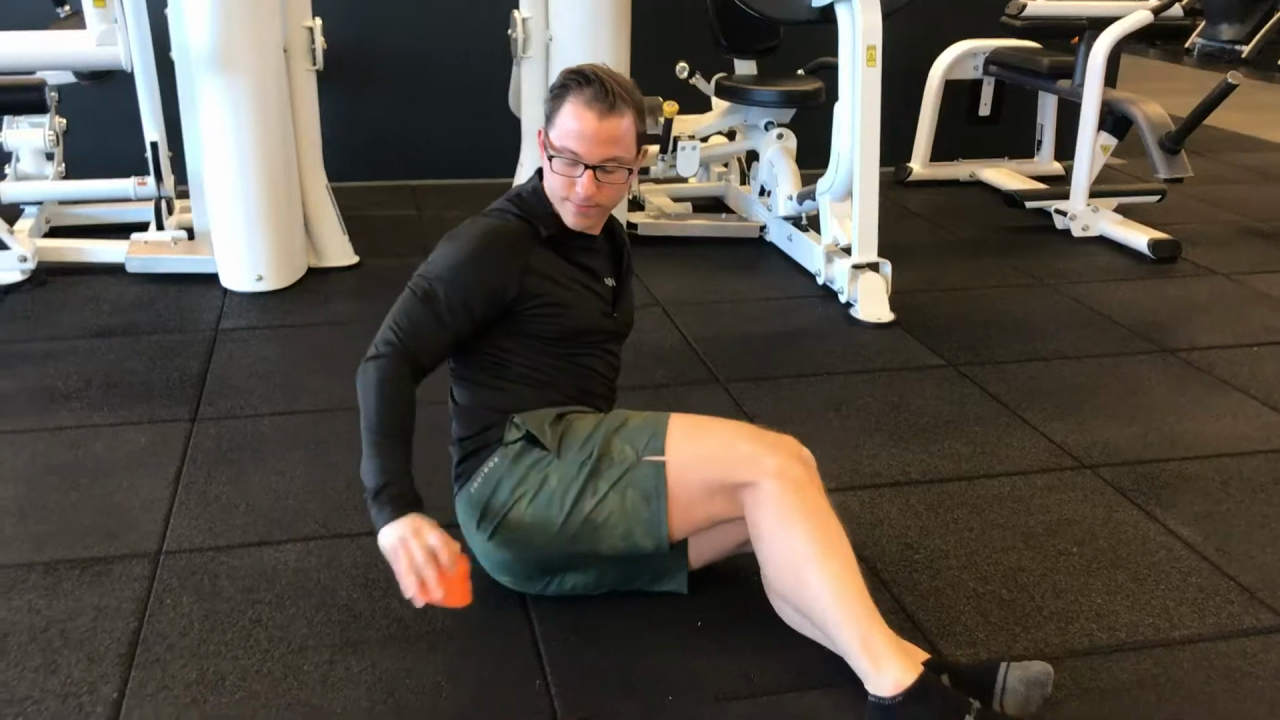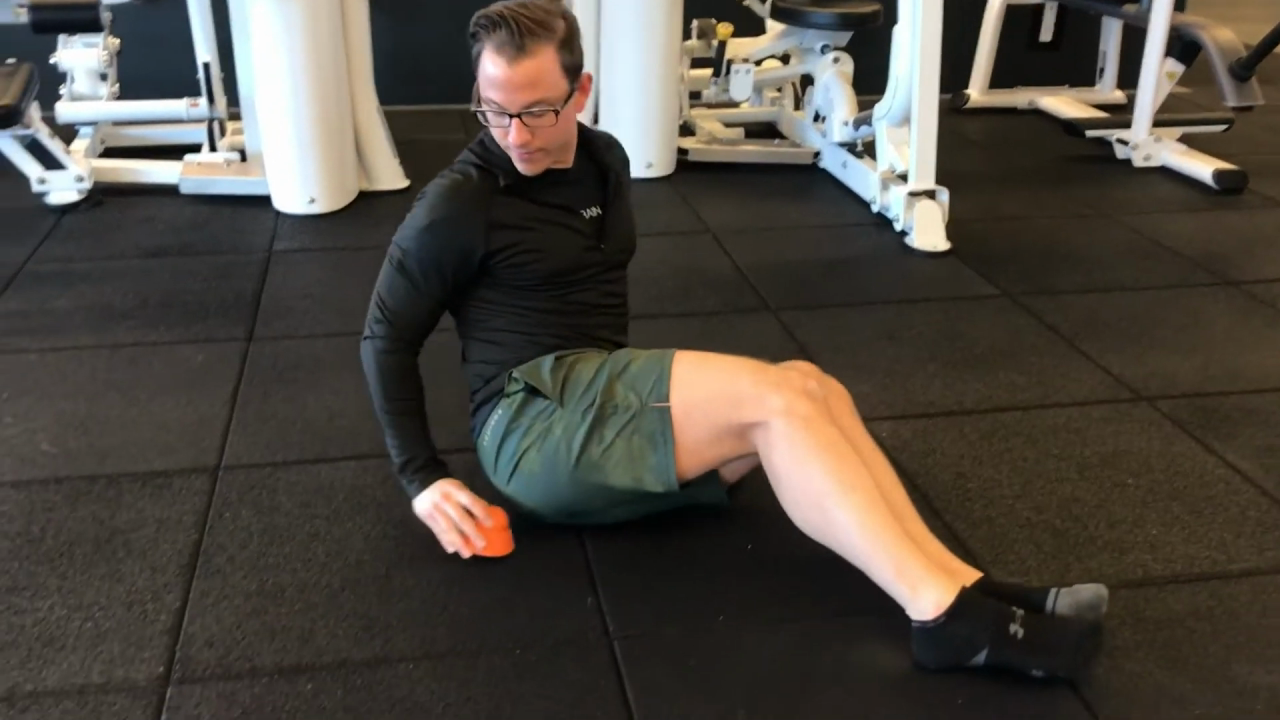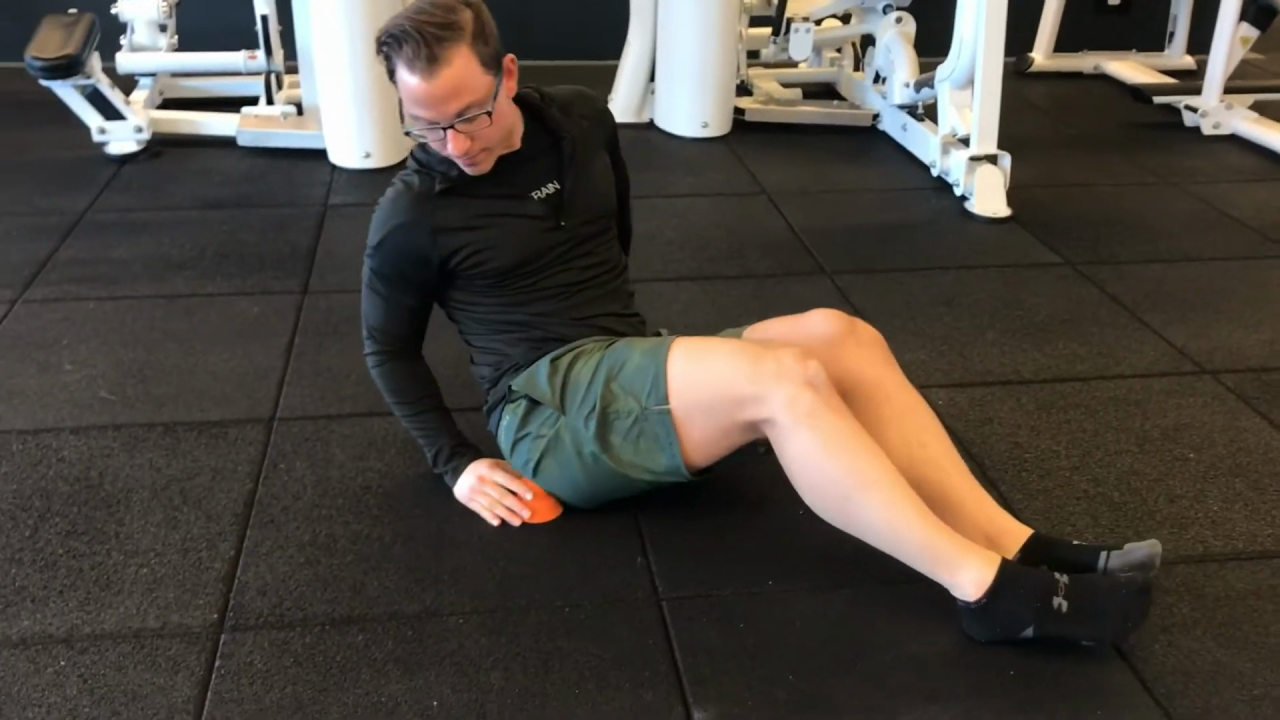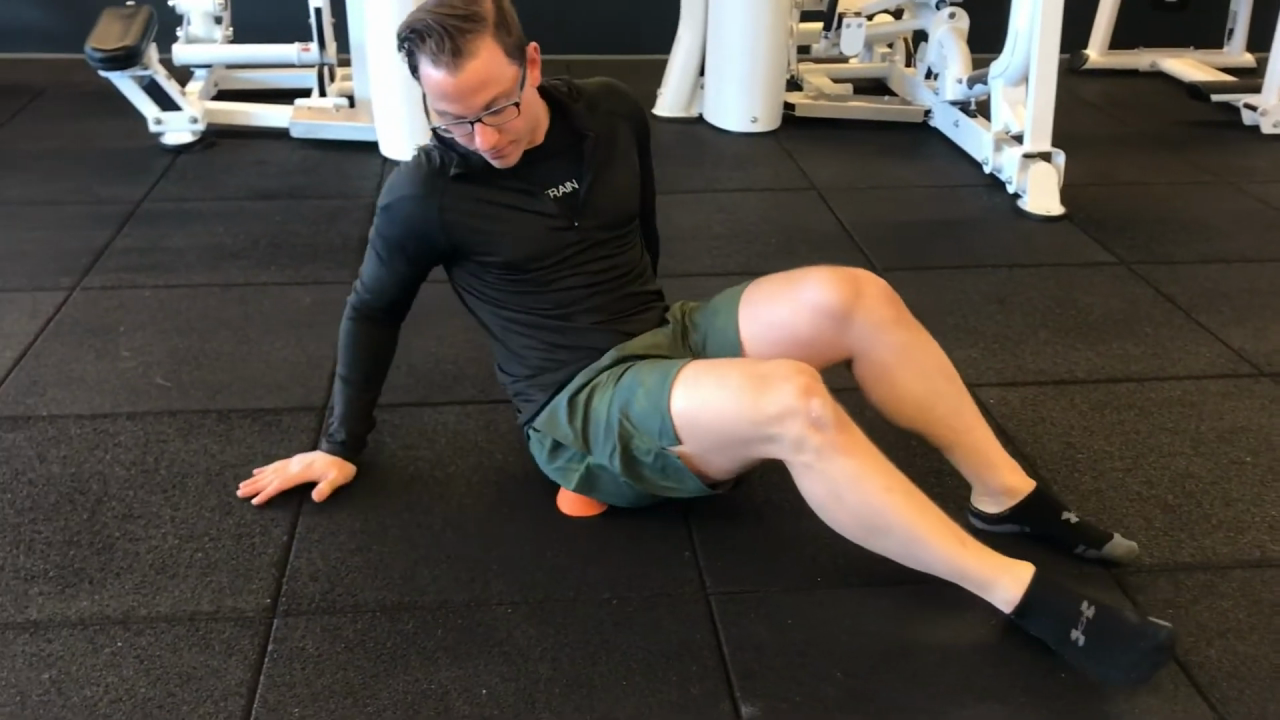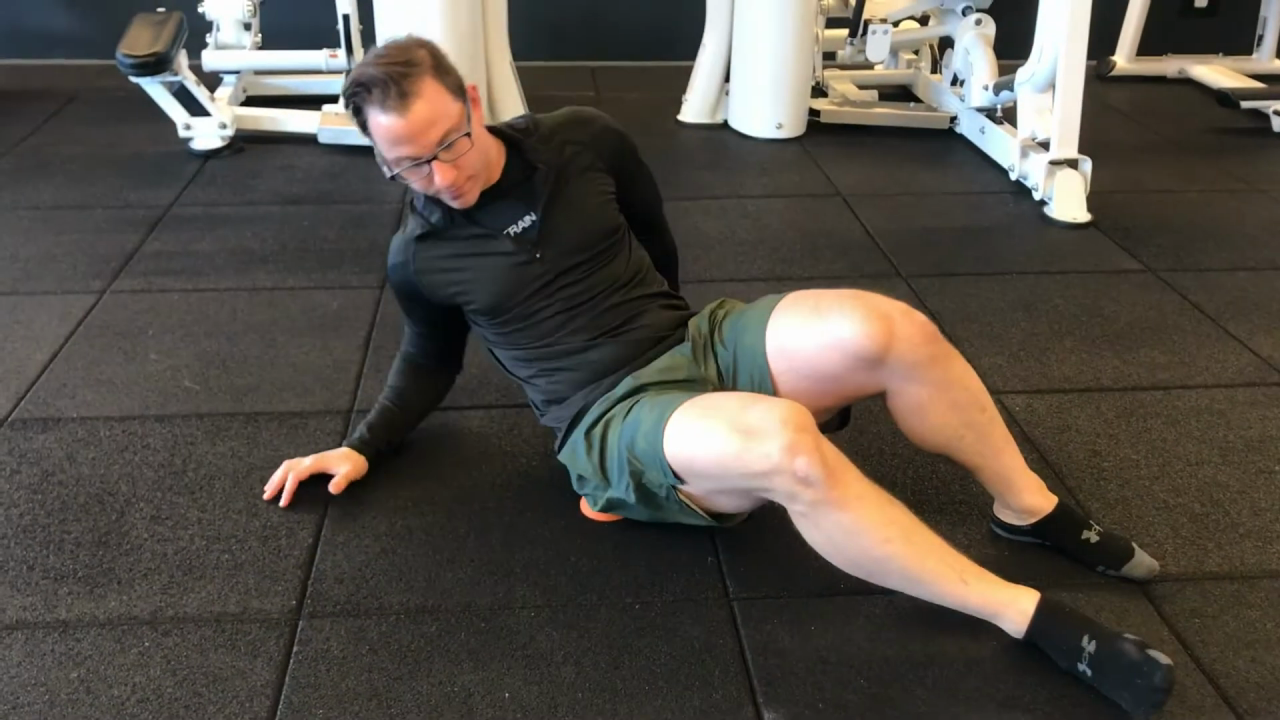
dt=0.7s
person 1, frame 1
left shoulder: (608, 243)
right shoulder: (492, 245)
right elbow: (386, 364)
left wrist: (620, 470)
right wrist: (395, 510)
left hip: (572, 484)
right hip: (517, 485)
left knee: (770, 511)
right knee: (774, 465)
person 1, frame 2
left shoulder: (603, 159)
right shoulder: (457, 205)
right elbow: (386, 339)
left wrist: (625, 387)
right wrist: (422, 477)
left hip: (602, 414)
right hip: (534, 425)
left knee: (812, 392)
right knee: (778, 398)
left ankle: (962, 589)
right ankle: (945, 615)
person 1, frame 3
left shoulder: (578, 119)
right shoulder: (413, 215)
right elbow: (389, 348)
right wrist: (455, 463)
left hip: (633, 372)
right hip: (550, 412)
left knee: (842, 338)
right knee: (785, 378)
left ankle: (1011, 547)
right ankle: (989, 590)
person 1, frame 4
left shoulder: (610, 112)
right shoulder: (423, 196)
right elbow: (371, 313)
right wrist: (341, 445)
left hip: (672, 336)
right hip: (583, 410)
left knee: (852, 297)
right knee: (794, 398)
left ankle: (1008, 497)
right ankle: (1028, 598)
person 1, frame 5
left shoulder: (580, 141)
right shoulder: (419, 257)
right elbow: (431, 360)
right wrist: (360, 449)
left hip: (702, 341)
right hip: (615, 424)
left knee: (887, 332)
right knee: (784, 444)
left ankle: (1031, 511)
right ankle: (1033, 618)
